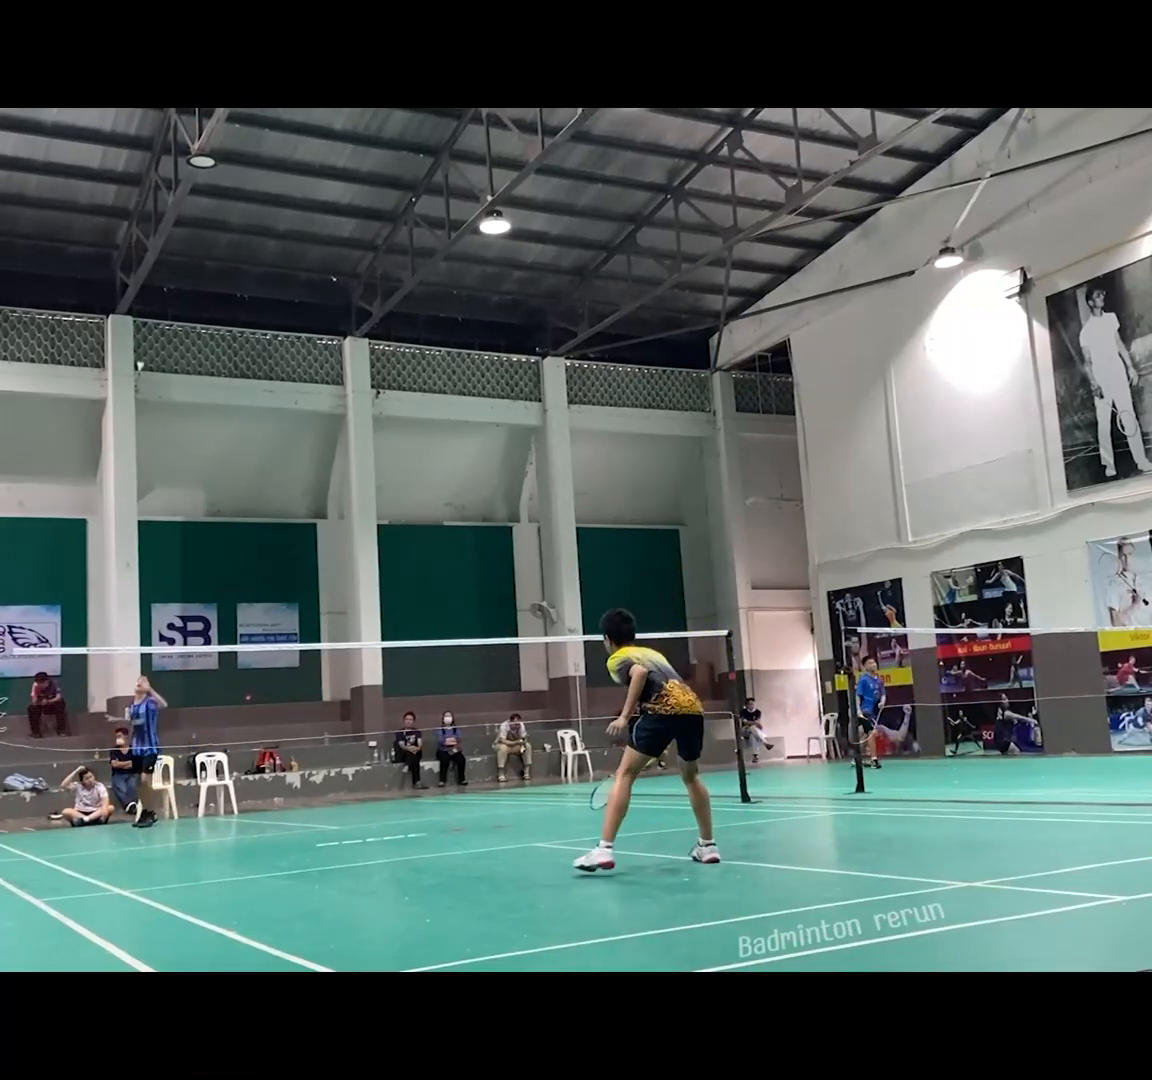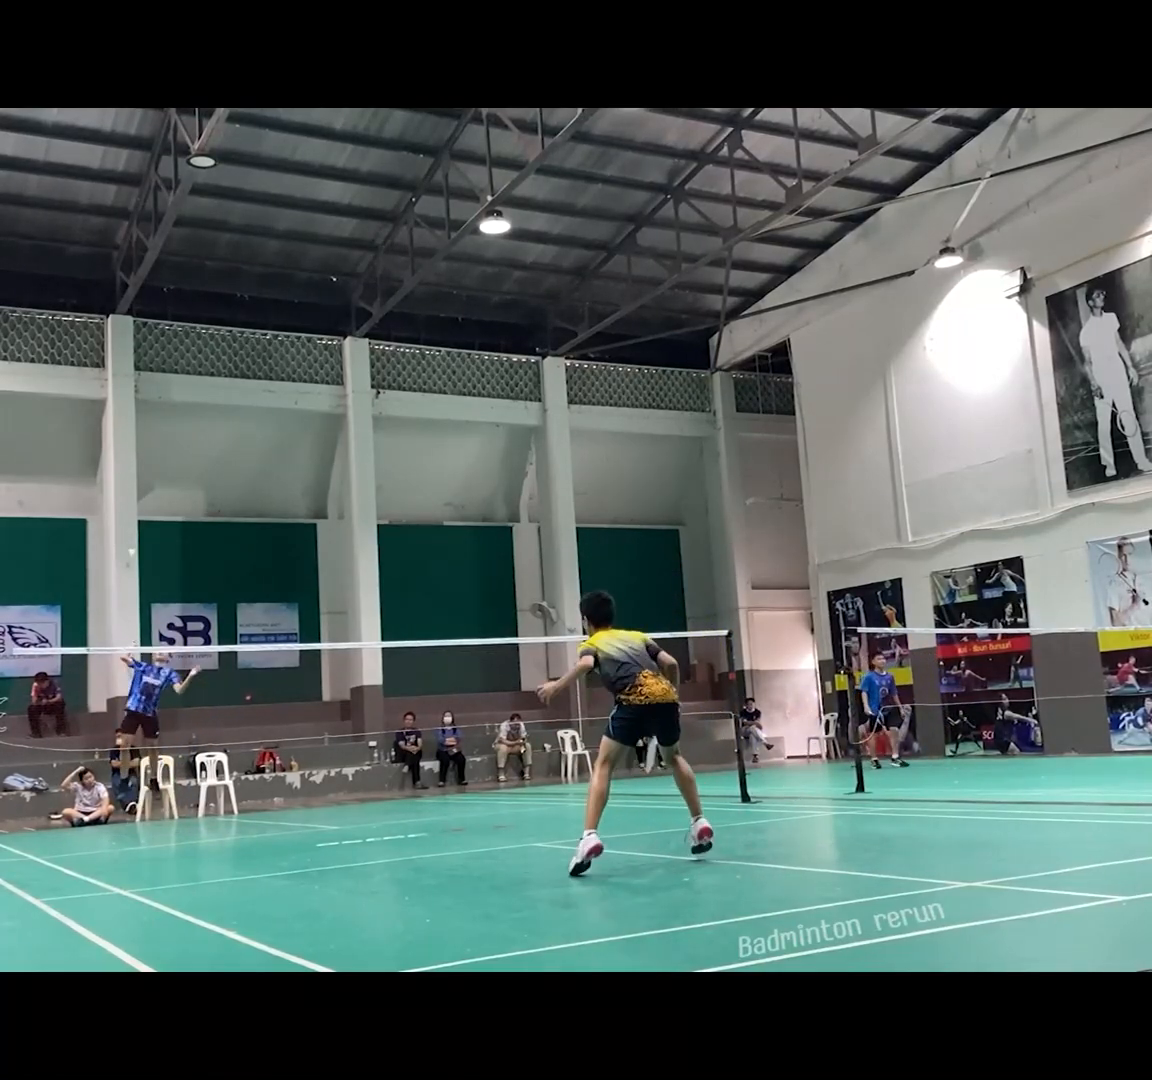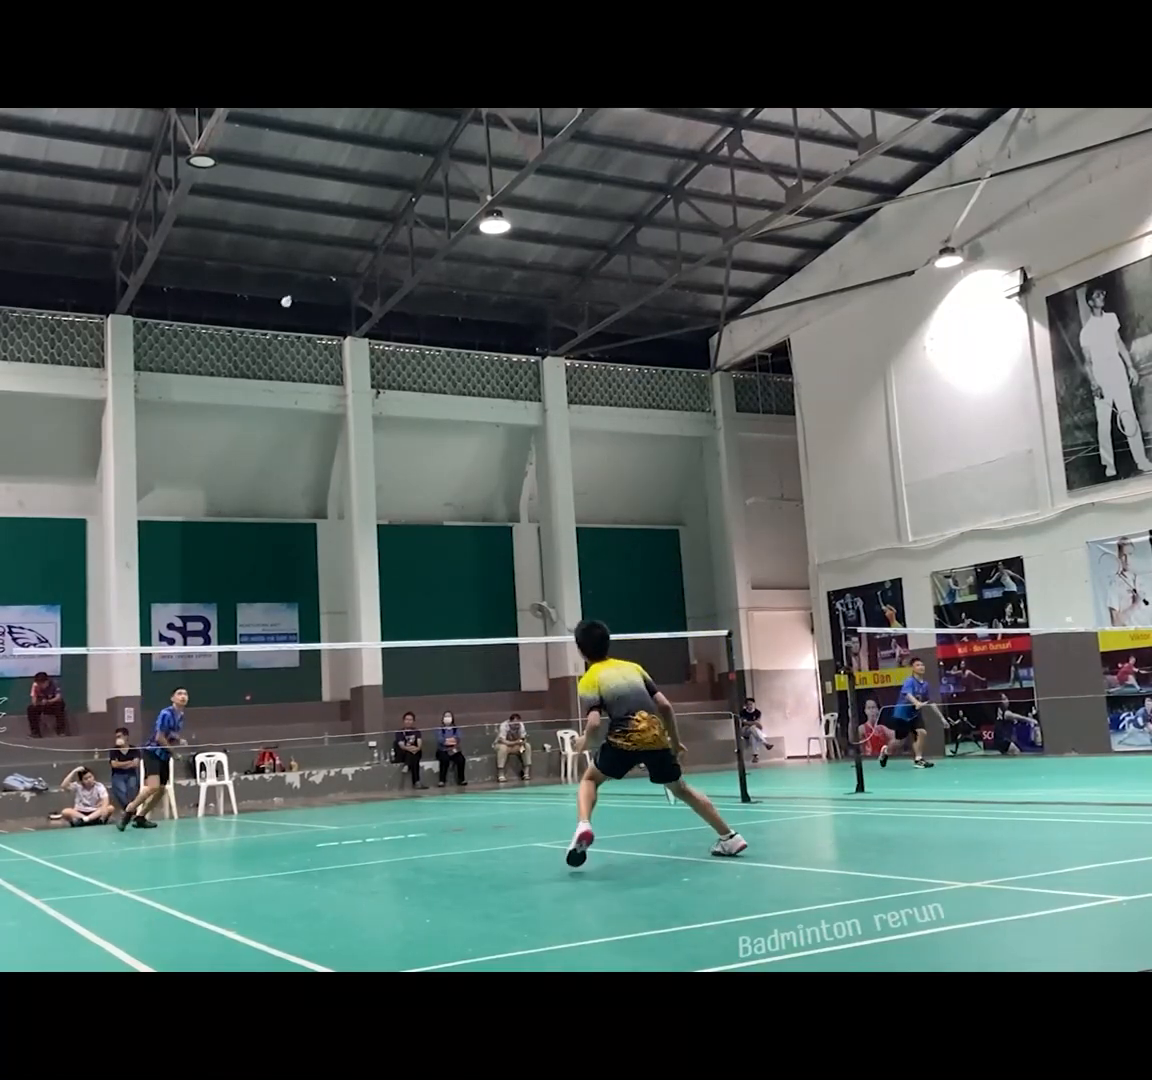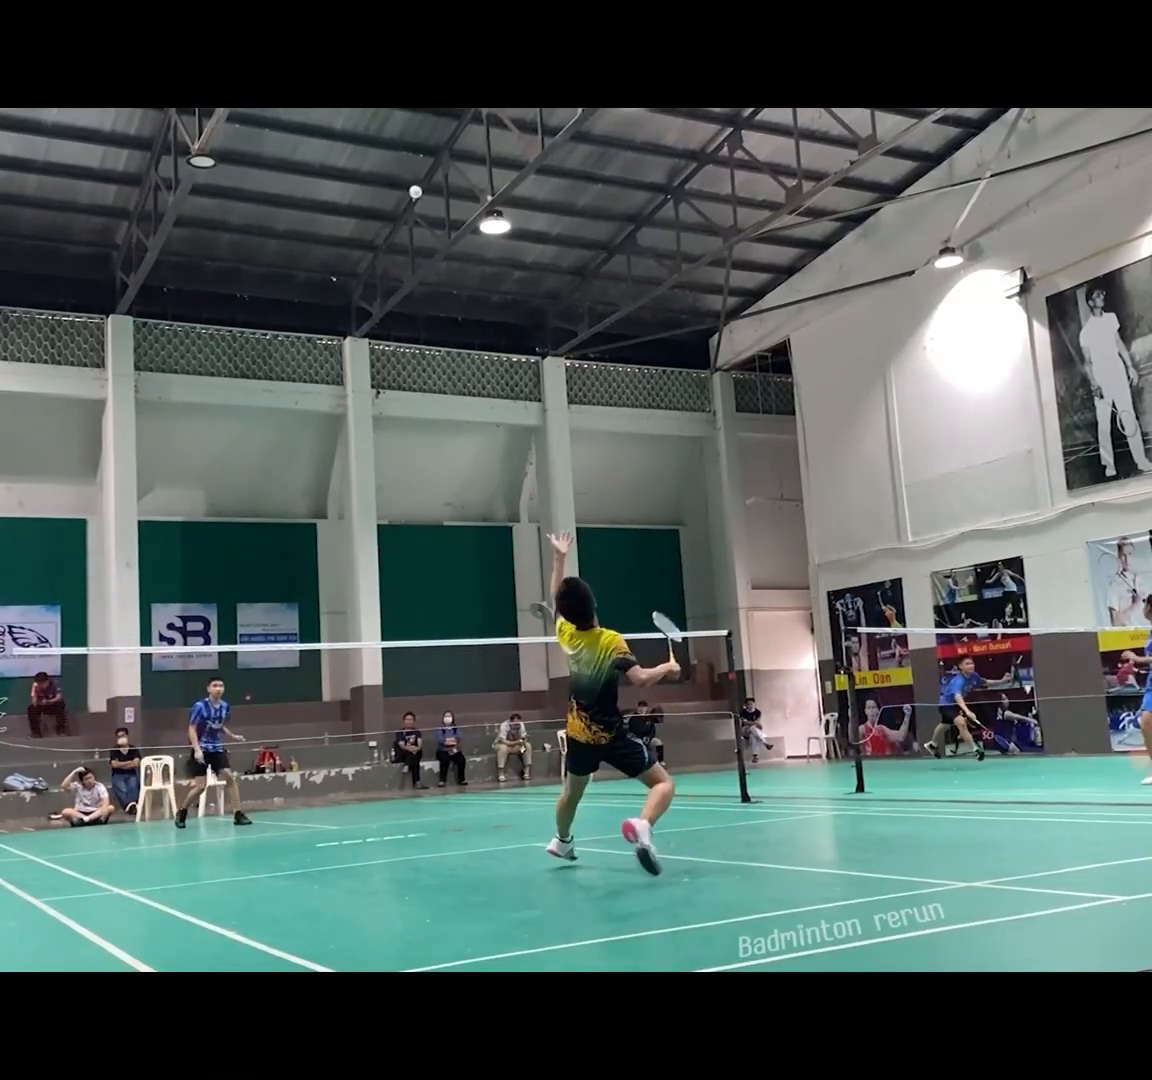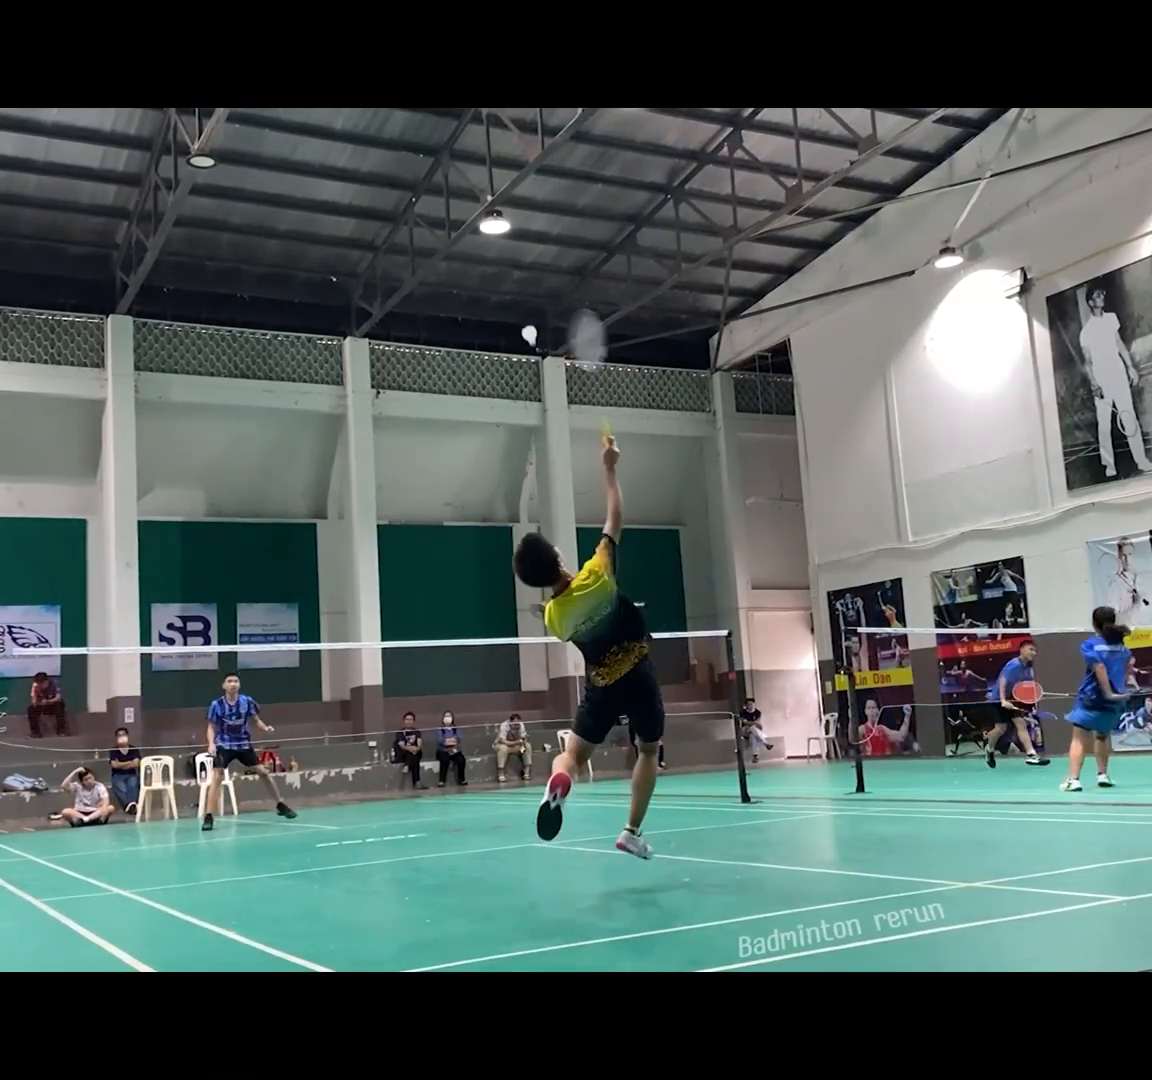
dt=0.4s
person 1, frame 1
left shoulder: (616, 659)
right shoulder: (654, 654)
left elbow: (638, 674)
left wrist: (624, 717)
left hip: (661, 710)
right hip: (693, 708)
left knee: (624, 776)
right knee: (691, 775)
left ankle: (605, 847)
right ankle: (706, 845)
person 1, frame 2
left shoulder: (591, 644)
right shoulder: (637, 636)
left elbow: (585, 664)
right elbow: (671, 664)
left wrist: (554, 688)
right wrist: (675, 698)
left hip: (633, 702)
right hip: (664, 697)
left knee: (602, 767)
right knee: (674, 758)
left ankle: (590, 837)
right ankle: (699, 823)
person 1, frame 3
left shoulder: (587, 682)
right shoulder: (633, 668)
left elbow: (594, 723)
right elbow: (665, 706)
left wrist: (583, 743)
right wrist: (677, 742)
left hip: (623, 741)
right hip: (657, 739)
left knee: (589, 781)
right knee: (681, 791)
left ankle: (583, 828)
right ankle: (728, 837)
person 1, frame 4
left shoulder: (566, 633)
right shoulder: (612, 642)
left elbow: (557, 596)
right elbow: (642, 678)
left wrist: (559, 555)
right wrist: (668, 668)
left hip: (578, 733)
right hip: (610, 736)
left knee: (574, 785)
right knee: (662, 783)
left ankle: (561, 842)
right ankle: (641, 825)
person 1, frame 5
left shoulder: (554, 617)
right shoulder: (595, 578)
right elbow: (615, 518)
right wrist: (611, 468)
left hip: (601, 687)
right hip: (638, 675)
left knee: (572, 757)
right knee: (649, 755)
left ankle: (558, 781)
right ankle: (632, 832)
